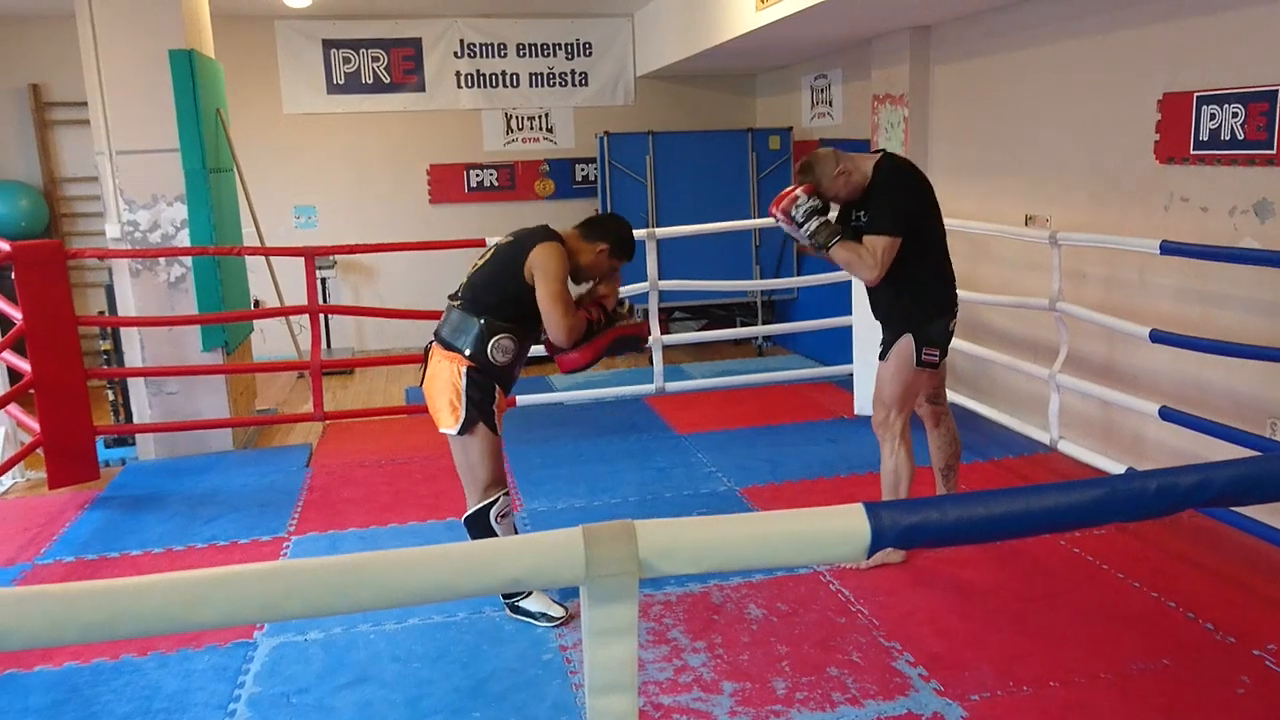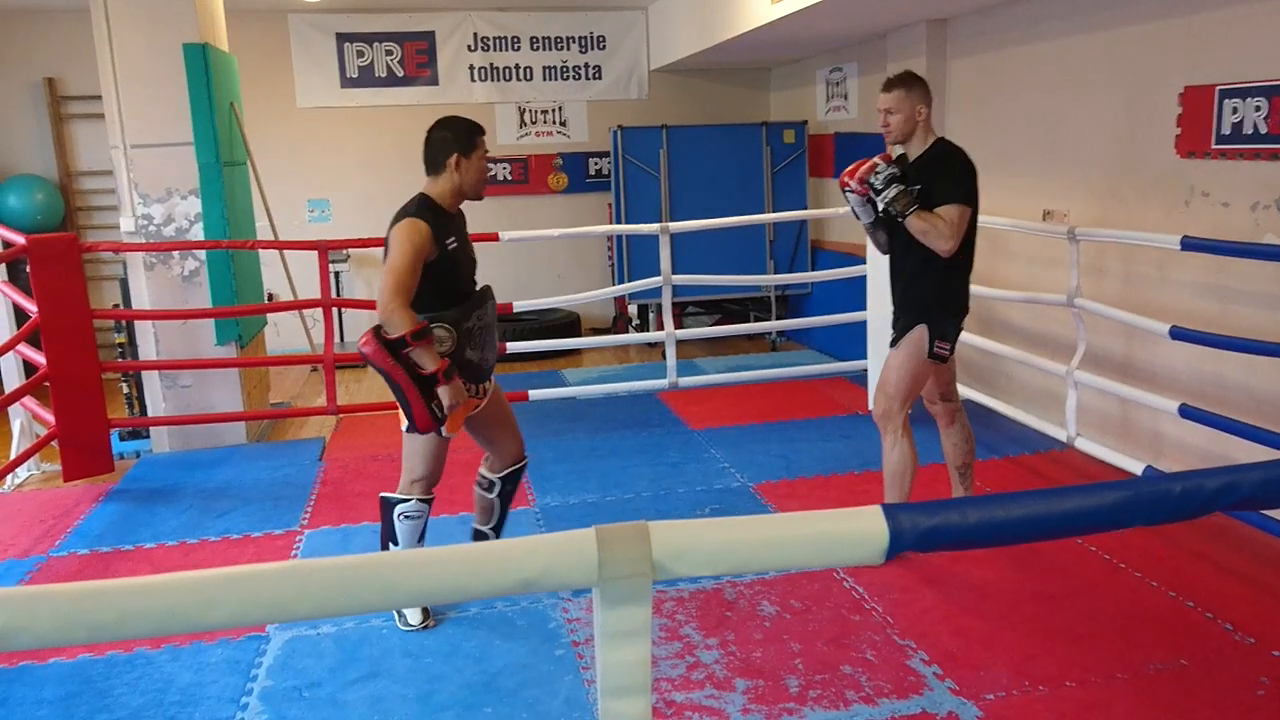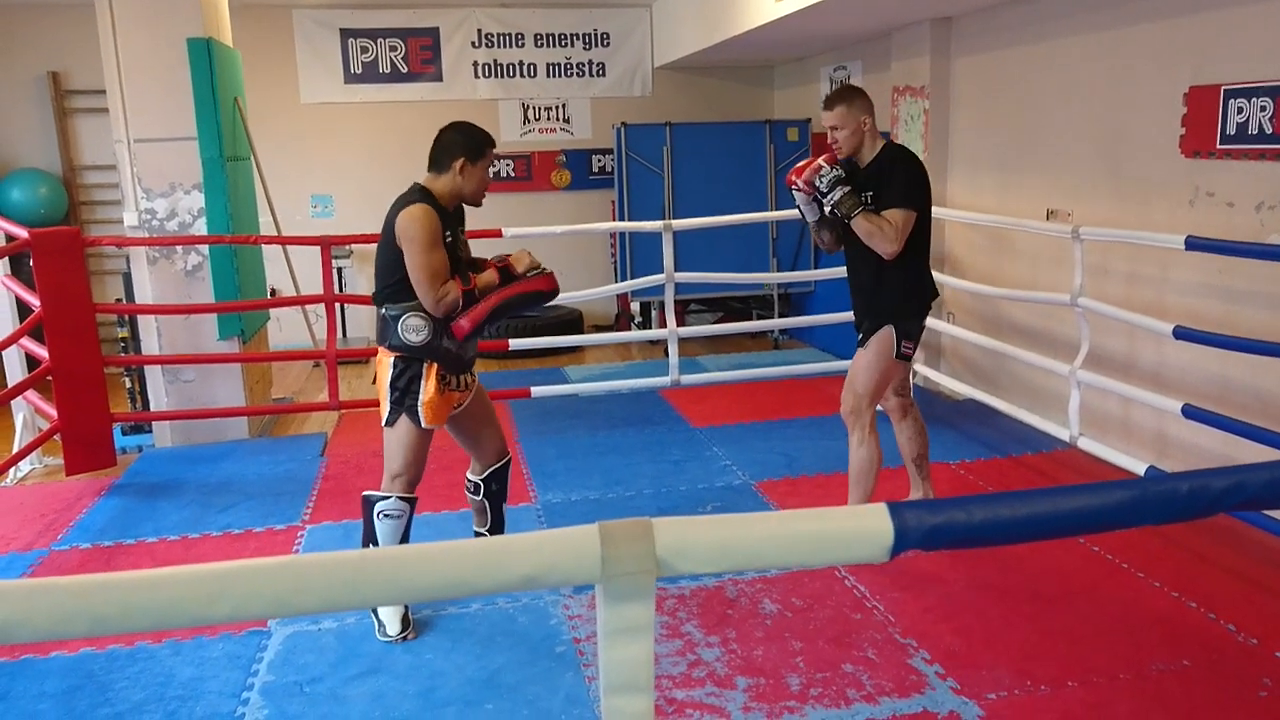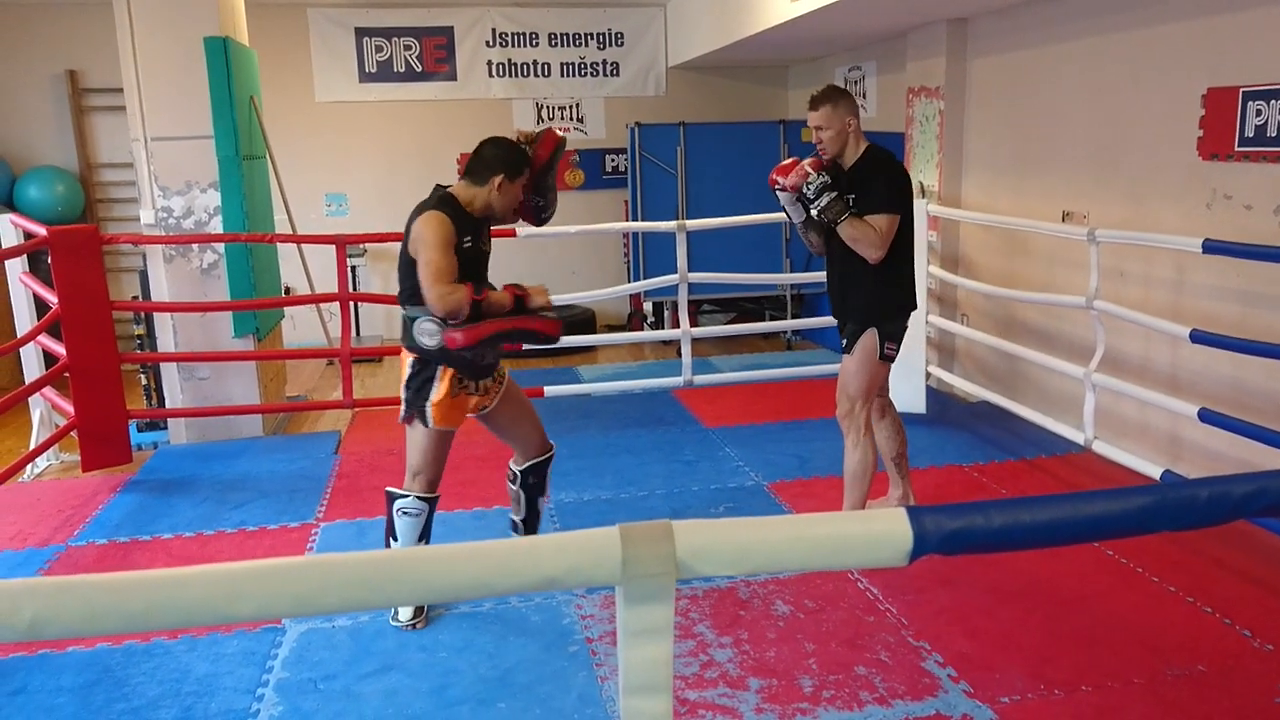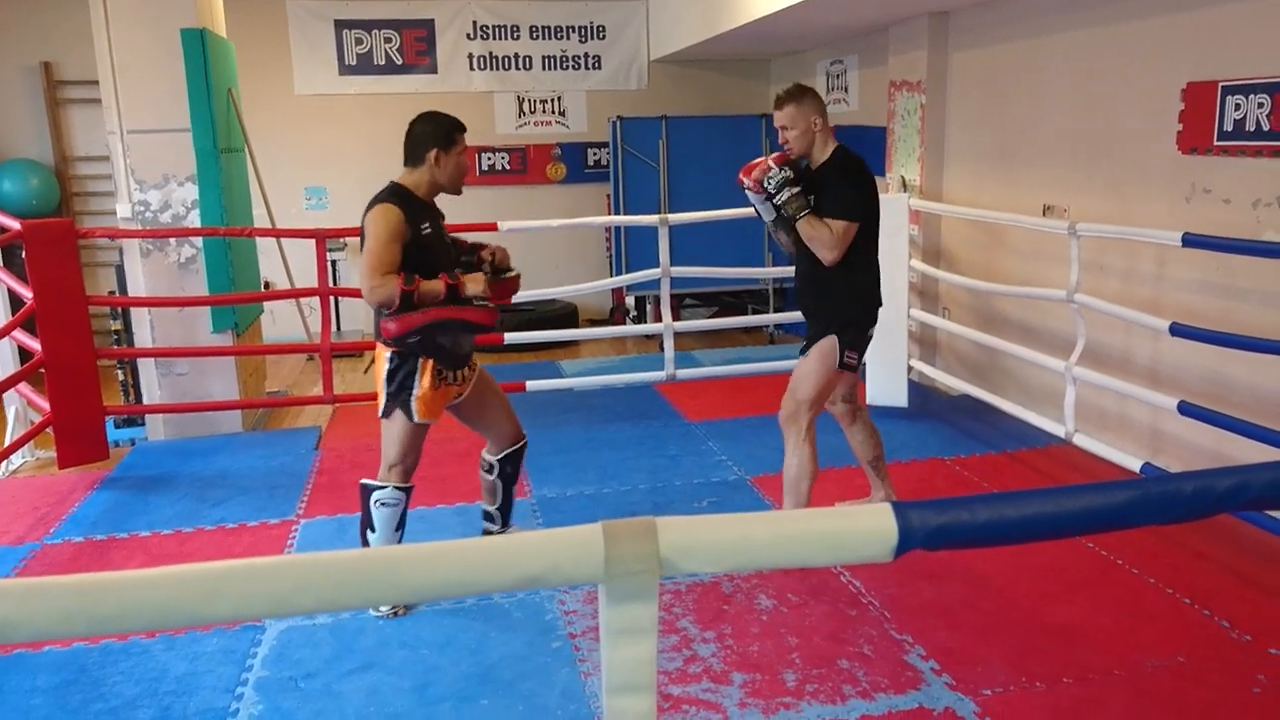
dt=1s
person 1, frame 1
left shoulder: (535, 242)
right shoulder: (551, 253)
left elbow: (542, 316)
right elbow: (561, 334)
left wrist: (592, 305)
right wrist: (599, 308)
left hip: (466, 369)
right hip: (465, 375)
left knee: (492, 479)
right knee: (485, 490)
right ankle: (516, 593)
person 1, frame 2
left shoulder: (452, 217)
right shoulder: (416, 226)
right elbow: (391, 307)
right wrist: (439, 374)
left hip: (469, 368)
right hip: (429, 378)
left knee: (510, 454)
right knee: (420, 484)
left ankle: (484, 547)
person 1, frame 3
left shoulder: (451, 211)
right shoulder: (416, 214)
right elbow: (440, 299)
left wrist: (510, 269)
right wrist: (504, 269)
left hip: (453, 363)
right hip: (412, 368)
left knee: (493, 456)
right knee: (400, 482)
person 1, frame 4
left shoulder: (472, 212)
right shoulder: (435, 219)
left elbow: (538, 211)
right elbow: (445, 299)
left wrist: (540, 163)
right wrist: (518, 298)
left hip: (478, 365)
right hip: (437, 370)
left knee: (536, 450)
right knee: (421, 481)
left ankle: (524, 543)
person 1, frame 5
left shoulder: (426, 206)
right shoulder: (388, 212)
right elbow: (377, 288)
left wrist: (481, 256)
right wrist: (459, 286)
left hip: (454, 354)
right hip: (412, 363)
left knee: (508, 439)
right knee: (398, 470)
left ankle: (494, 534)
person 2, frame 1
left shoulder: (893, 184)
right shoulder: (863, 186)
left elbow: (871, 269)
right elbow: (847, 255)
left wrist: (819, 228)
right wrist: (810, 230)
left hip: (920, 314)
right hip: (918, 311)
left knee: (888, 419)
right knee: (932, 409)
left ankle: (889, 540)
person 2, frame 2
left shoulder: (950, 164)
right shoulder: (899, 166)
left elbow: (946, 239)
left wrist: (895, 198)
right wrist: (868, 212)
left hip: (935, 307)
right hip: (915, 305)
left knee: (889, 411)
right knee: (943, 406)
right ankle: (964, 504)
person 2, frame 3
left shoulder: (901, 167)
right shoulder: (851, 172)
left elbow: (889, 242)
right elbow: (832, 243)
left wrist: (841, 196)
right wrist: (813, 208)
left hip: (898, 306)
right hip: (874, 305)
left knee: (856, 409)
right knee: (896, 402)
right ankle: (922, 496)
person 2, frame 4
left shoulder: (884, 170)
right shoulder: (833, 173)
left elbow: (874, 247)
right elbow: (821, 245)
left wrist: (827, 201)
right wrist: (798, 208)
left hip: (879, 308)
right hip: (853, 306)
left knee: (852, 413)
right knee: (875, 403)
right ankle: (901, 495)
person 2, frame 5
left shoulder: (848, 173)
right shoulder: (810, 174)
left elbow: (830, 249)
right elbow: (796, 246)
left wrist: (790, 196)
right wrist: (768, 208)
left hip: (844, 316)
right hip: (829, 312)
left knee: (794, 416)
right knee: (844, 406)
right ankle: (884, 495)
